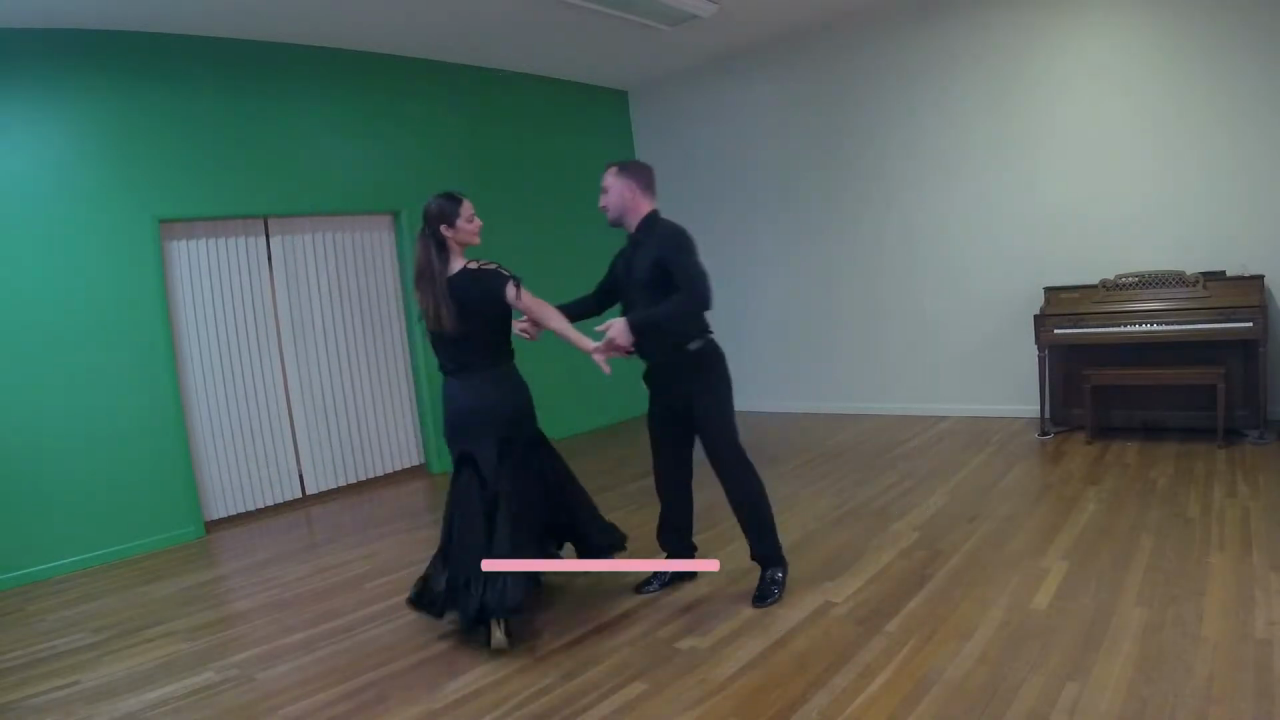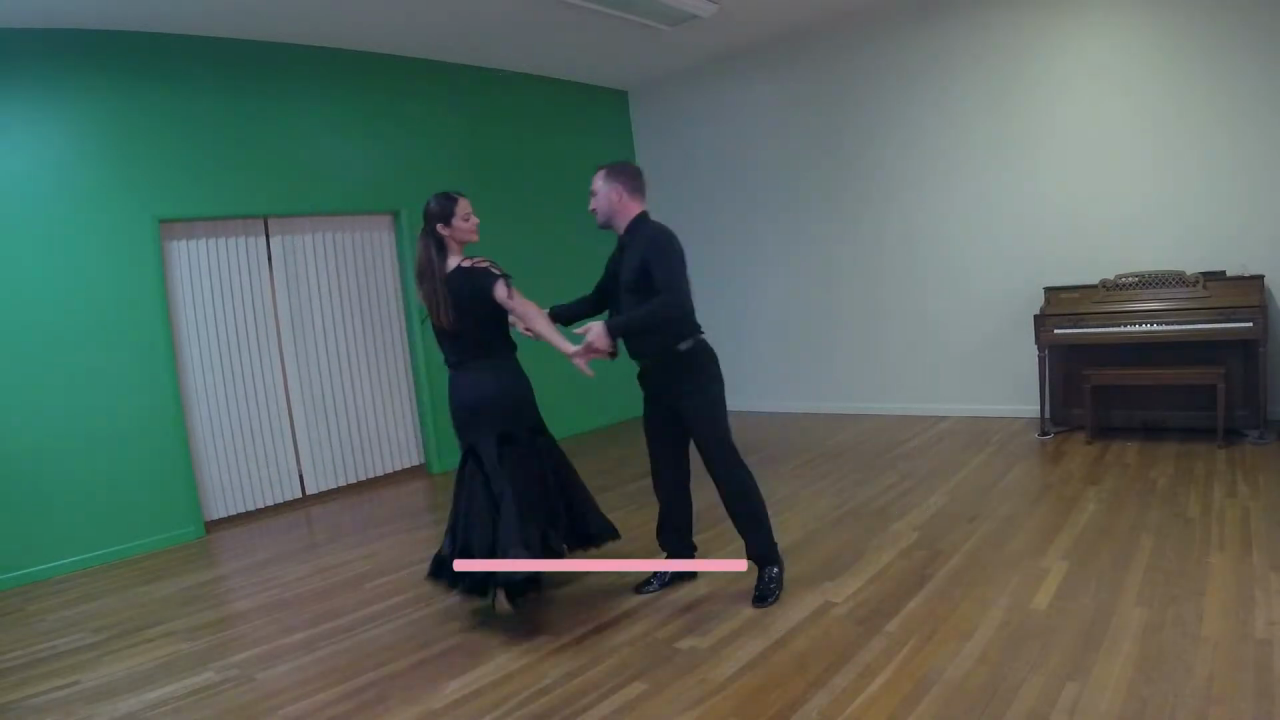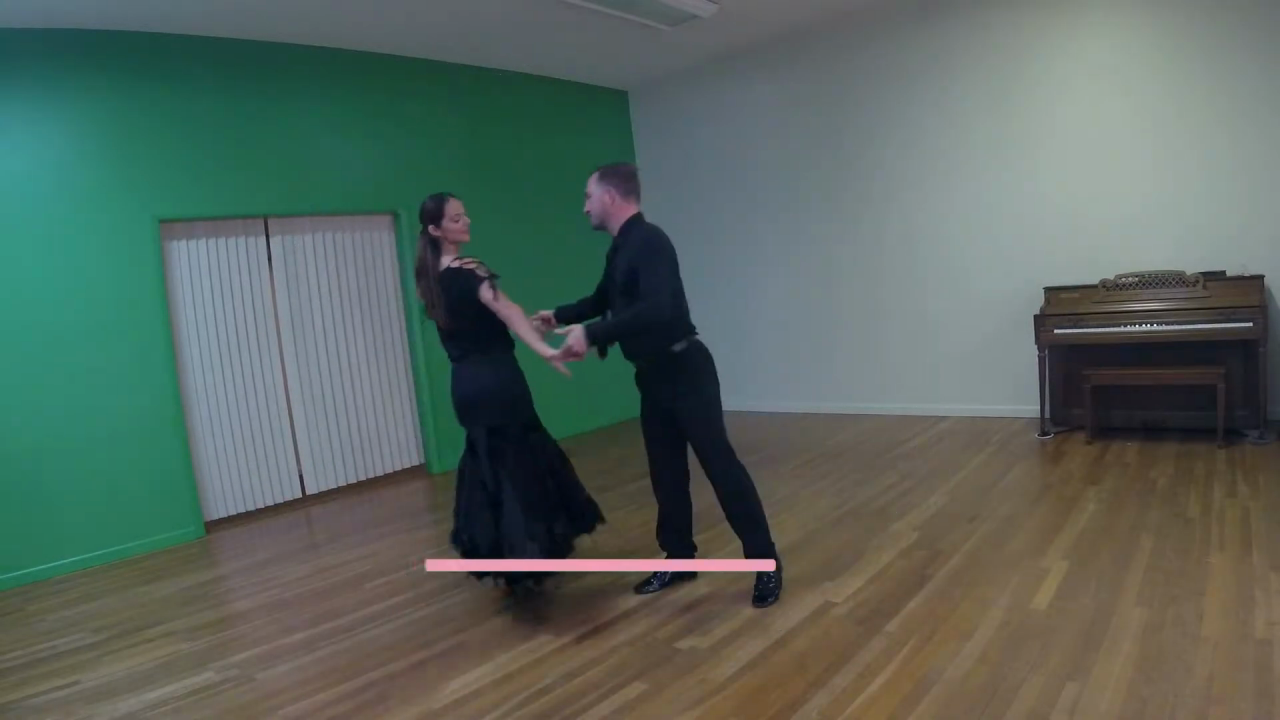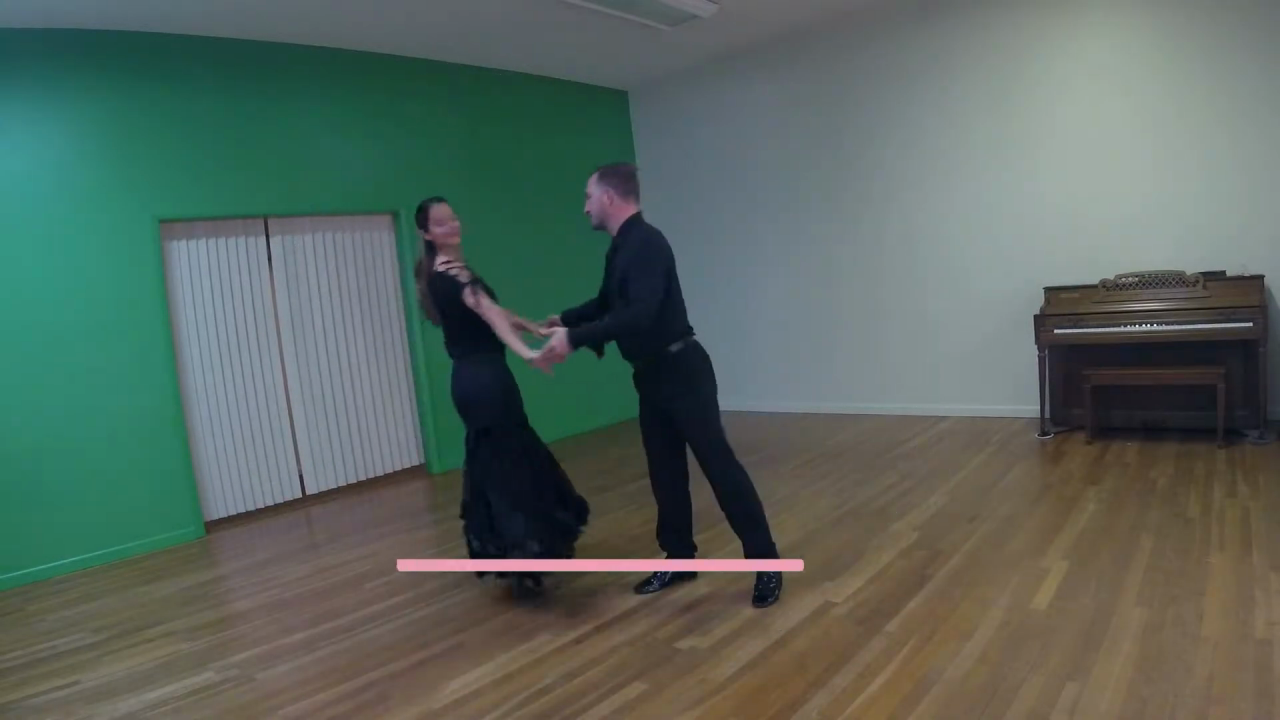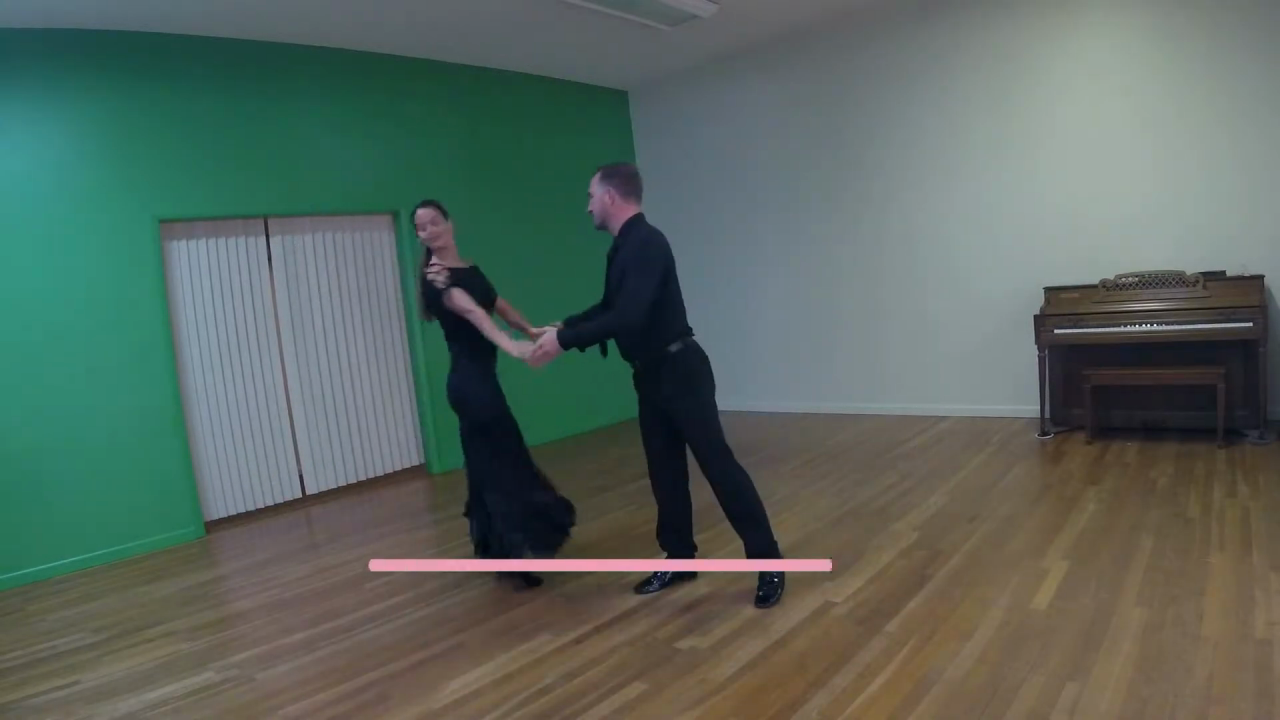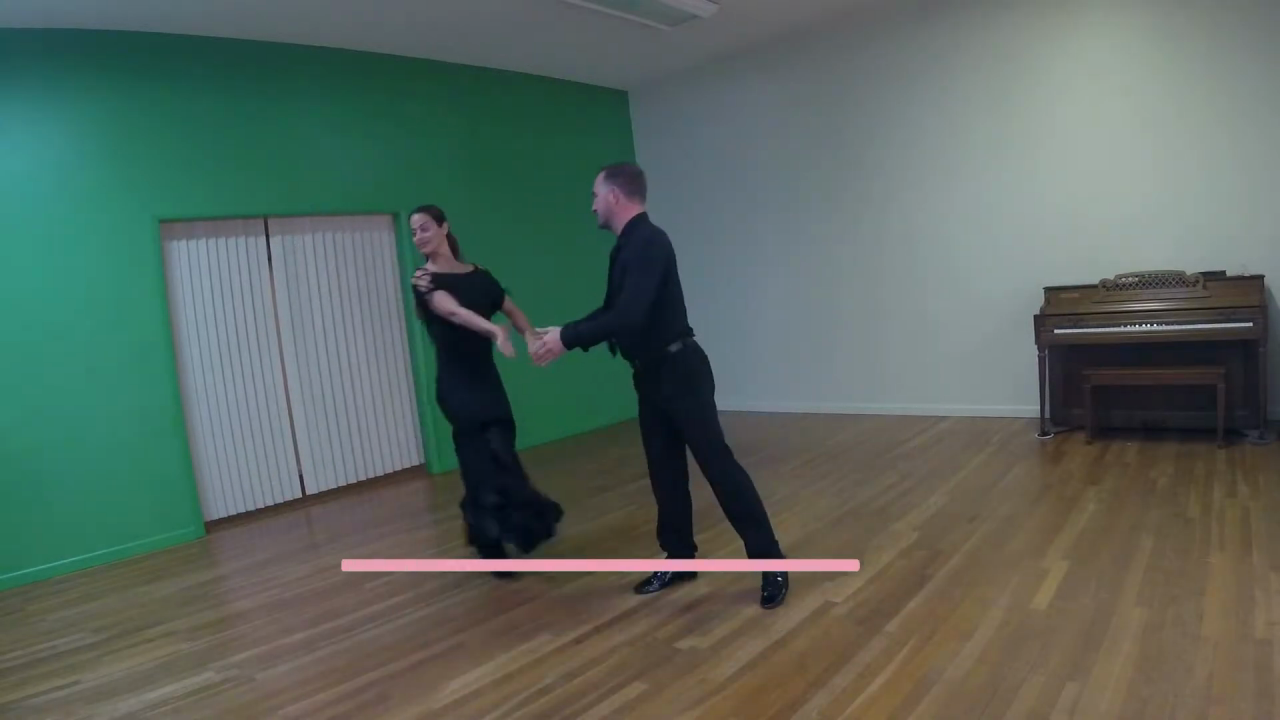
dt=0.1s
person 1, frame 1
left shoulder: (670, 237)
right shoulder: (628, 254)
left elbow: (698, 298)
right elbow: (598, 300)
left wrist: (634, 324)
left hip: (697, 368)
right hip: (662, 375)
left knee: (729, 462)
right knee: (669, 470)
left ankle: (771, 563)
right ankle: (678, 558)
person 1, frame 2
left shoulder: (657, 240)
right shoulder: (623, 252)
left elbow: (675, 303)
right elbow: (598, 299)
left wrist: (610, 329)
right wrist: (551, 316)
left hip: (690, 368)
right hip: (657, 375)
left knee: (722, 464)
right knee: (667, 471)
left ankle: (768, 563)
right ankle: (679, 557)
person 1, frame 3
left shoulder: (649, 242)
right shoulder: (620, 249)
left elbow: (658, 310)
right elbow: (601, 300)
left wrist: (591, 334)
right wrist: (557, 316)
left hip: (685, 369)
right hip: (653, 375)
left knee: (719, 462)
right knee: (665, 470)
left ankle: (766, 562)
right ankle: (680, 558)
person 1, frame 4
left shoulder: (646, 243)
right shoulder: (619, 249)
left elbow: (641, 314)
right elbow: (608, 304)
left wrist: (575, 337)
right wrist: (564, 319)
left hip: (682, 369)
right hip: (651, 375)
left knee: (717, 463)
right knee: (665, 471)
left ankle: (766, 562)
right ankle: (680, 558)
person 1, frame 5
left shoulder: (646, 243)
right shoulder: (623, 248)
left elbow: (630, 316)
right elbow: (609, 309)
left wrist: (564, 339)
right wrist: (564, 325)
left hip: (680, 370)
right hip: (651, 375)
left knee: (717, 462)
right knee: (664, 470)
left ankle: (767, 562)
right ankle: (680, 558)
person 1, frame 6
left shoulder: (648, 242)
right shoulder: (625, 248)
left elbow: (630, 316)
right elbow: (614, 311)
left wrist: (567, 339)
right wrist: (567, 330)
left hip: (680, 370)
right hip: (651, 375)
left knee: (716, 463)
right knee: (665, 470)
left ankle: (769, 562)
right ankle: (680, 558)
person 2, frame 1
left shoulder: (431, 284)
right shoulder: (482, 274)
right elbow: (536, 309)
left wrist: (506, 329)
right wrist: (586, 343)
left hip: (458, 402)
right hip: (499, 394)
left knee: (475, 493)
right knee: (520, 485)
left ankle: (476, 597)
person 2, frame 2
left shoulder: (434, 279)
right shoulder: (476, 271)
right elbow: (522, 308)
left wrist: (514, 320)
right wrist: (567, 346)
left hip: (464, 391)
right hip: (501, 384)
left knee: (482, 478)
right knee: (520, 474)
left ankle: (477, 570)
right ankle: (512, 574)
person 2, frame 3
left shoulder: (438, 274)
right shoulder: (466, 270)
right elbow: (503, 309)
left wrist: (533, 322)
right wrist: (542, 348)
left hip: (467, 381)
right hip: (496, 379)
left knee: (487, 466)
right knee: (521, 466)
left ankle: (490, 552)
right ankle: (520, 564)
person 2, frame 4
left shoulder: (441, 273)
right shoulder: (453, 273)
left elbow: (487, 311)
right elbow: (489, 312)
left wrist: (534, 326)
right wrist: (524, 350)
left hip: (468, 379)
right hip: (487, 377)
left knee: (490, 463)
right knee: (513, 464)
left ankle: (497, 550)
right ankle: (520, 559)
person 2, frame 5
left shoulder: (469, 269)
right shoulder: (435, 275)
left elbow: (501, 307)
right elbow: (469, 311)
left wrist: (532, 332)
right wrist: (509, 343)
left hip: (478, 376)
right hip: (471, 380)
left knee: (492, 461)
right knee: (503, 461)
left ankle: (495, 542)
right ankle: (511, 551)
person 2, frame 6
left shoulder: (477, 274)
right shoulder: (423, 280)
left elbow: (510, 308)
right elbow: (452, 311)
left wrist: (532, 336)
right wrist: (495, 330)
left hip: (485, 376)
right hip: (459, 382)
left knee: (494, 454)
right knee: (488, 456)
left ankle: (491, 534)
right ankle: (494, 540)
